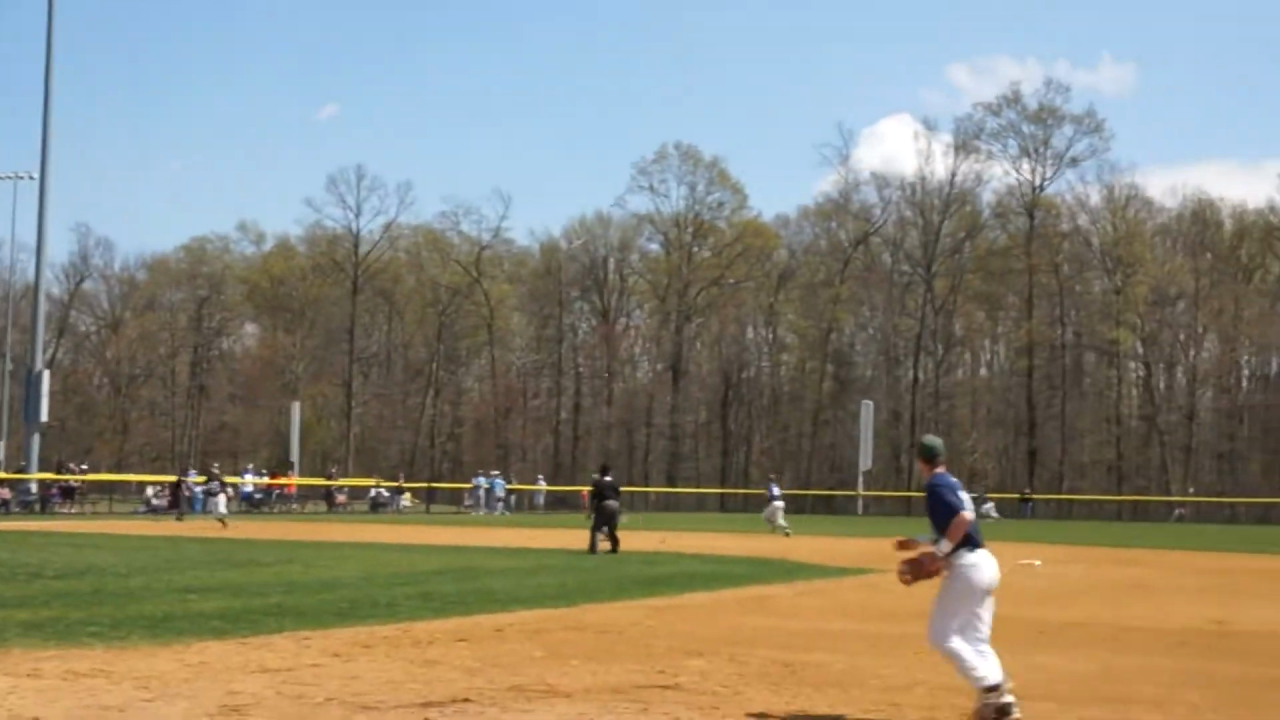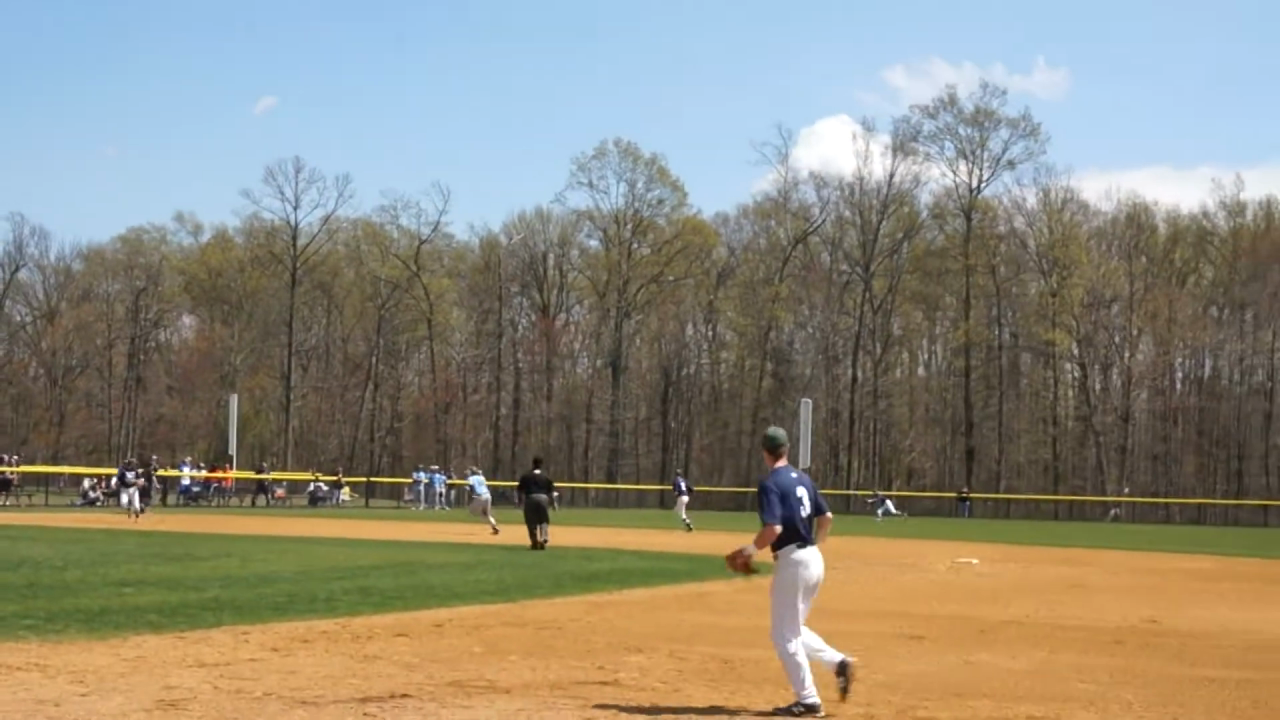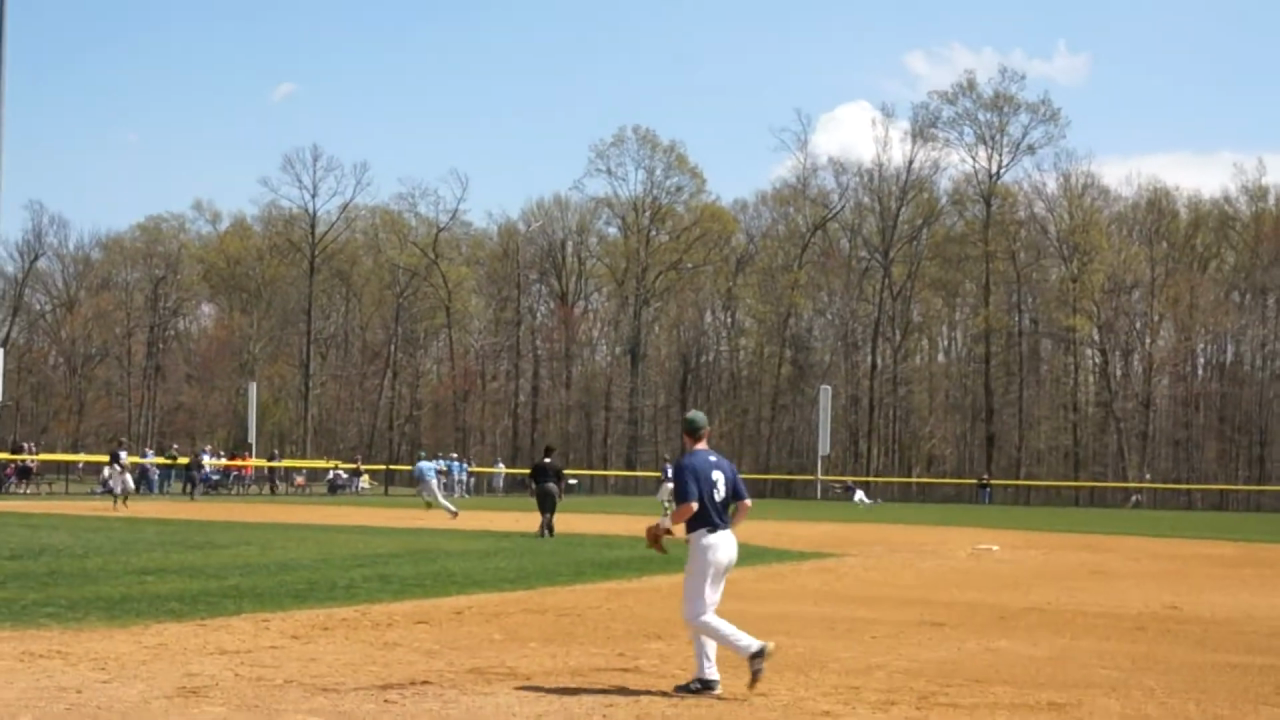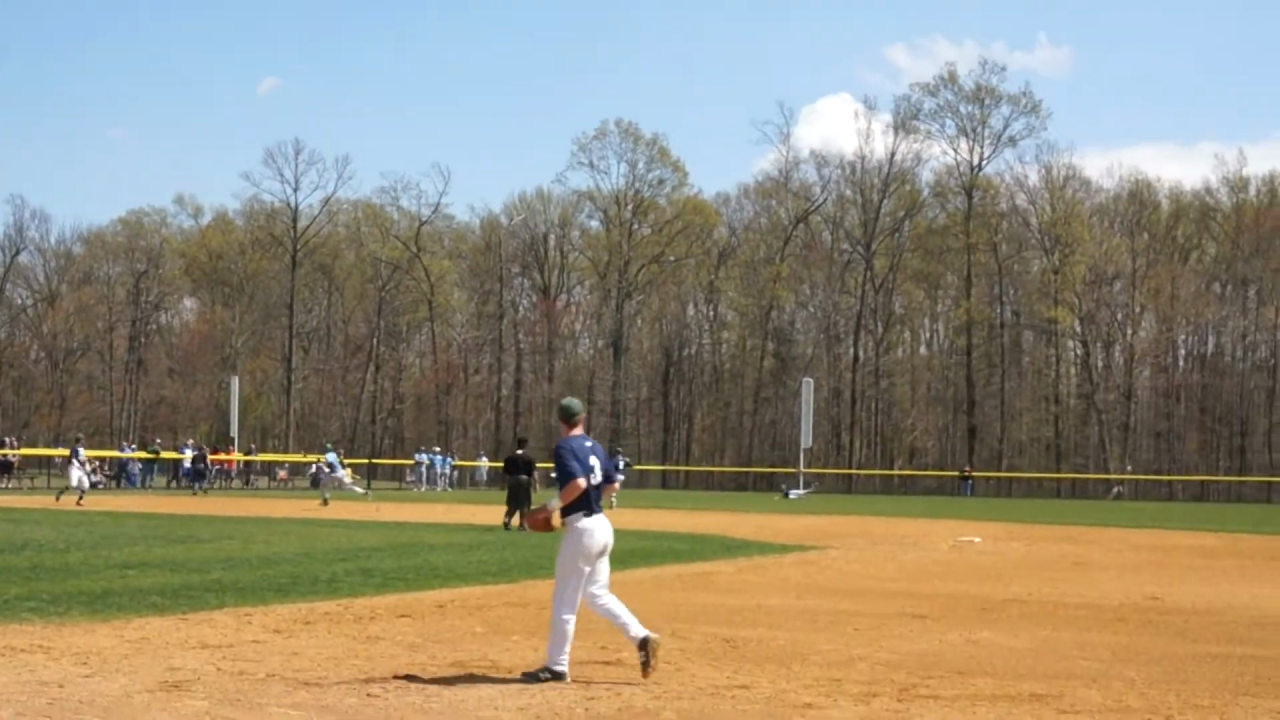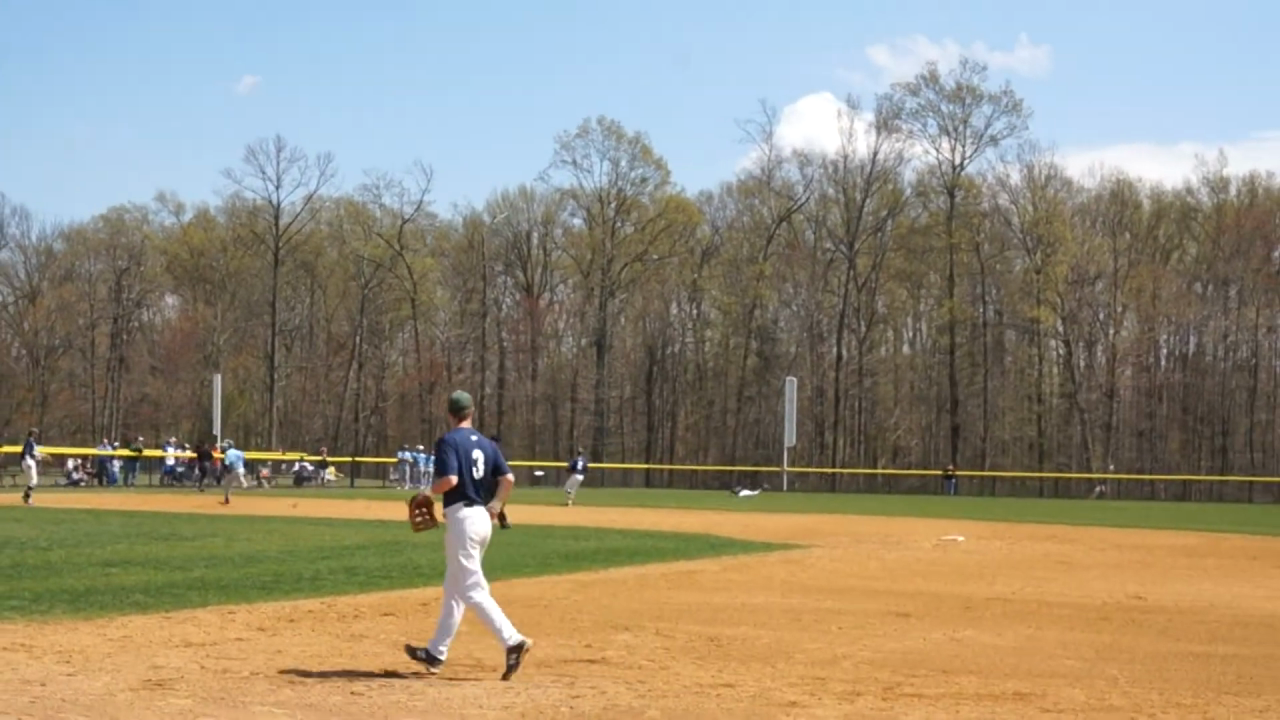
dt=0.3s
person 1, frame 1
left shoulder: (936, 486)
right shoulder: (953, 483)
left elbow: (964, 517)
left wrist: (939, 550)
right wrist: (922, 545)
left hip: (966, 566)
right hip: (983, 563)
left knee: (942, 636)
right knee: (976, 638)
left ankle: (993, 685)
person 1, frame 2
left shoulder: (769, 482)
right shoulder: (804, 479)
left elbow: (772, 528)
right elbow: (826, 517)
left wrist: (749, 549)
left hip: (793, 563)
right hip: (812, 560)
left knee: (785, 635)
right knee: (791, 630)
right ankle: (838, 663)
person 1, frame 3
left shoulder: (687, 463)
right shoulder: (724, 463)
left elbow: (689, 505)
right elbow: (745, 504)
left wrist: (666, 522)
left hip: (706, 545)
right hip: (727, 542)
left knee: (696, 615)
right knee: (701, 611)
left ankle: (753, 648)
right ankle: (706, 678)
person 1, frame 4
left shoulder: (564, 447)
right shoulder: (596, 447)
left elbow: (578, 483)
right elbow: (611, 485)
left wrist: (554, 504)
left hip: (581, 530)
right hip: (601, 527)
left knee: (565, 600)
right knee: (598, 595)
left ankle: (557, 666)
right ankle: (641, 638)
person 1, frame 5
left shoulder: (448, 440)
right shoulder: (487, 443)
left elbow: (450, 479)
right elbow: (507, 479)
left wrist: (427, 491)
right wrist: (495, 505)
left hip: (462, 520)
right hip: (482, 519)
left knee: (473, 590)
right knee: (455, 589)
left ankle: (513, 641)
right ankle: (436, 651)
